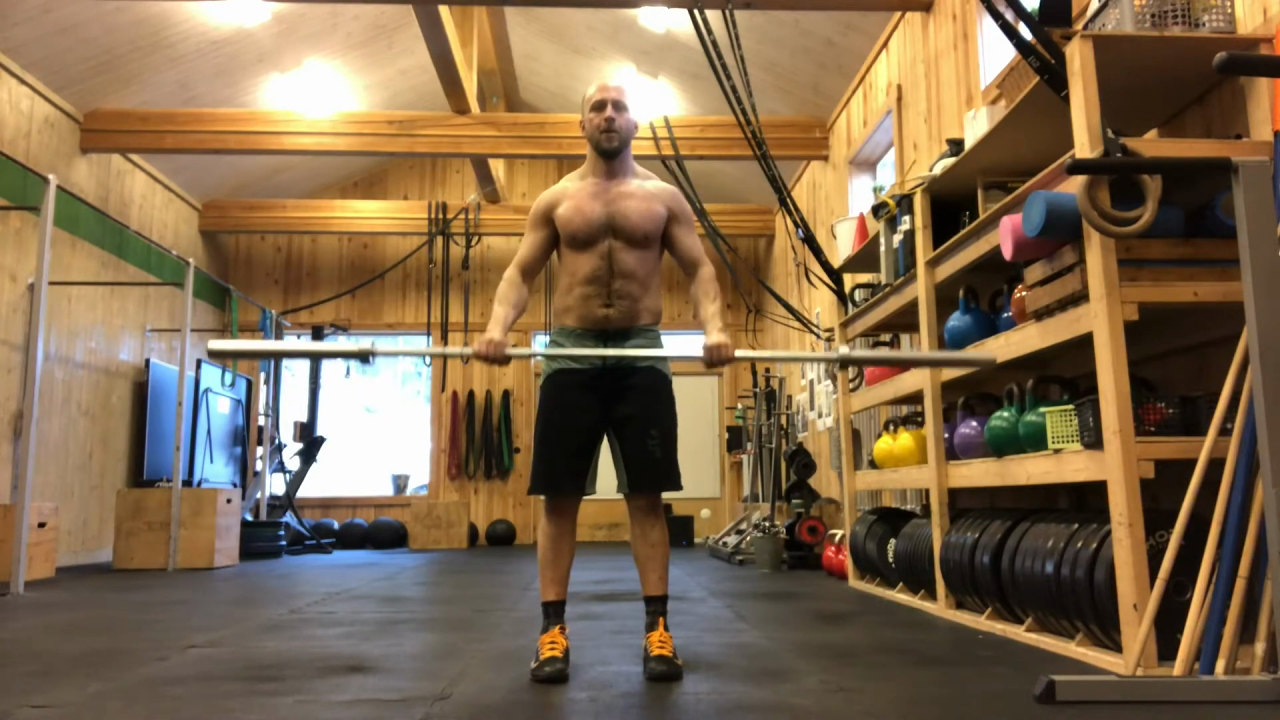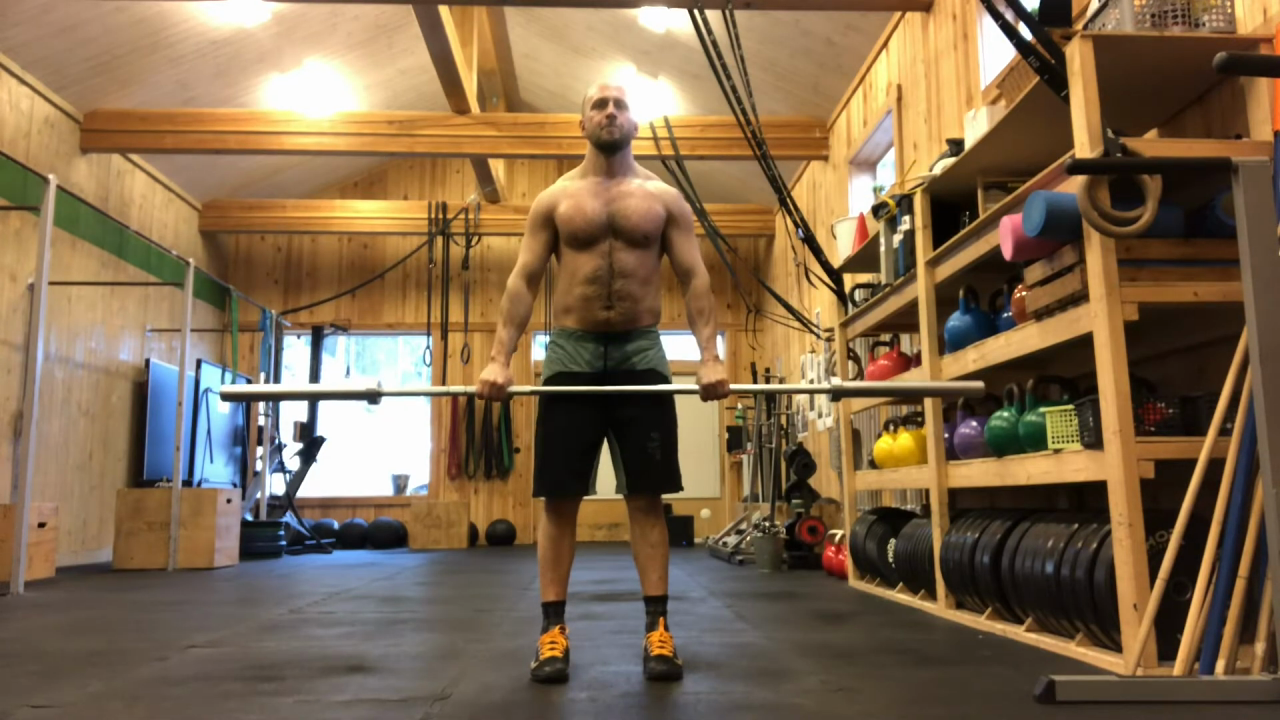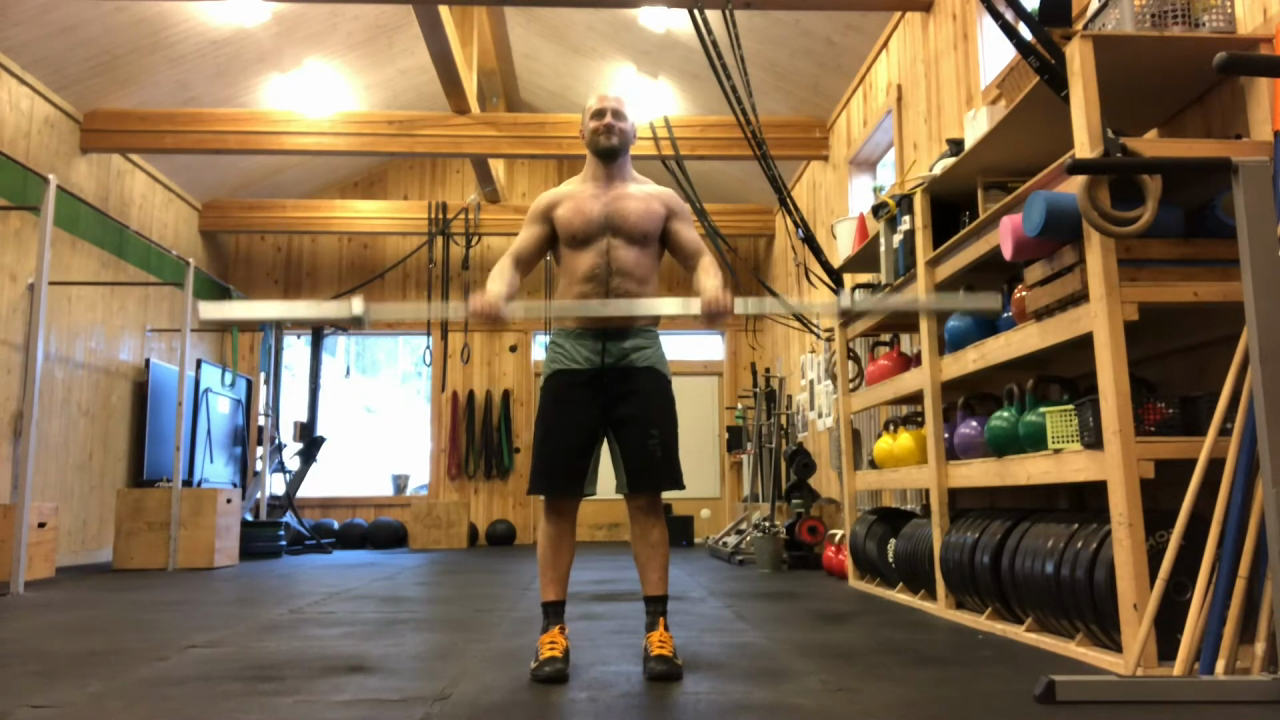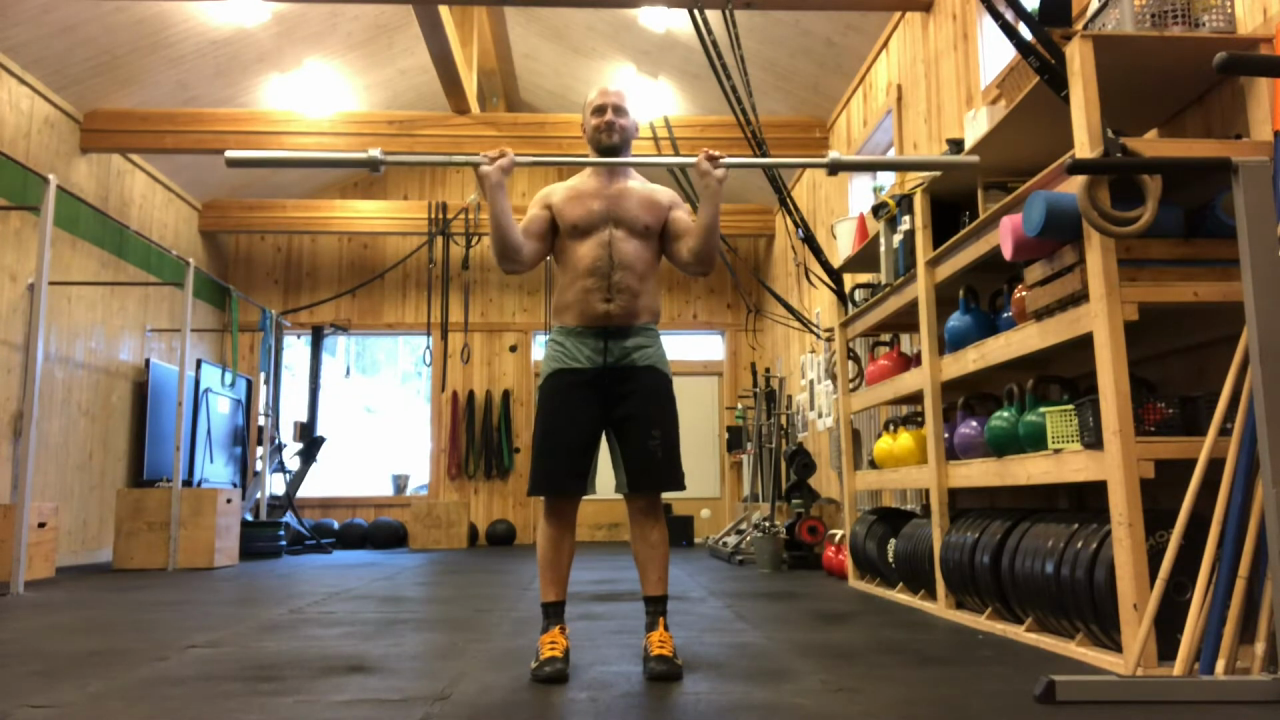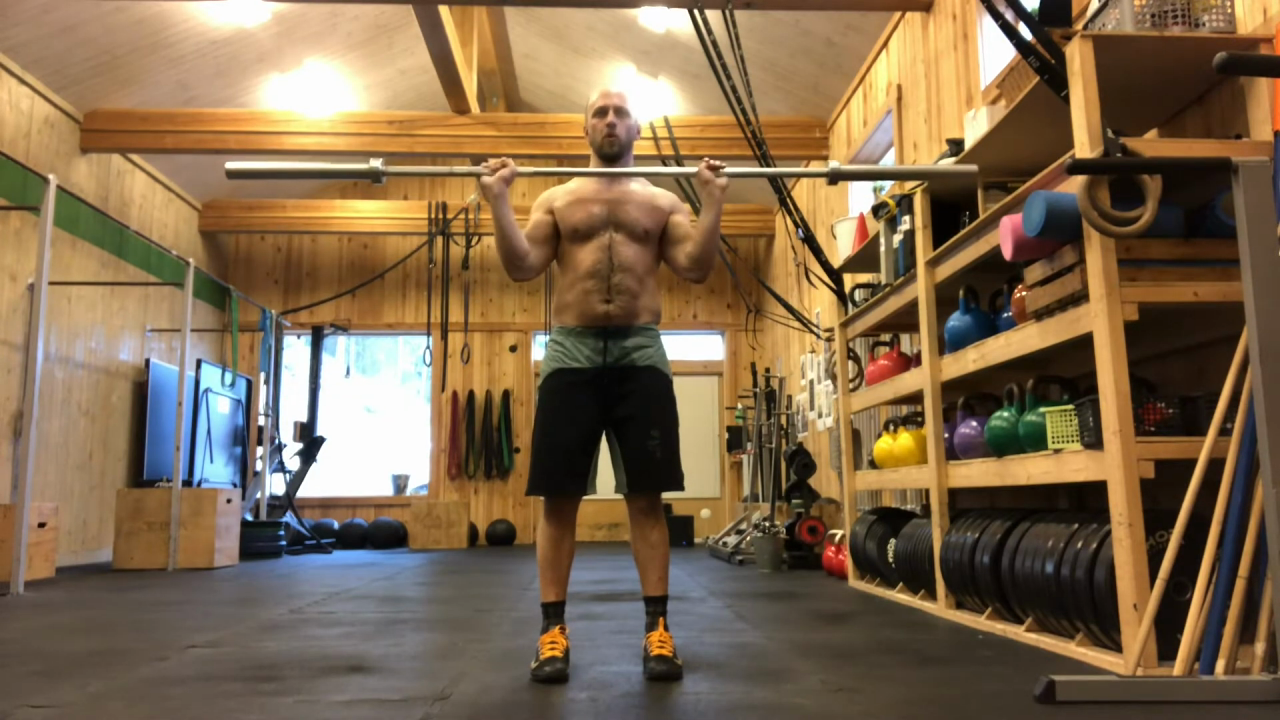
dt=0.4s
person 1, frame 1
left shoulder: (665, 197)
right shoulder: (555, 199)
left elbow: (698, 267)
right elbow: (520, 271)
left wrist: (714, 326)
right wrist: (497, 328)
left hip: (642, 357)
right hip: (570, 356)
left knee: (647, 495)
right knee: (559, 497)
left ankle: (657, 628)
right ankle: (553, 630)
person 1, frame 2
left shoulder: (665, 198)
right shoulder: (554, 199)
left elbow: (694, 279)
right elbow: (523, 280)
left wrist: (710, 357)
right wrist: (500, 357)
left hip: (641, 356)
right hip: (571, 356)
left knee: (646, 497)
right knee: (559, 498)
left ankle: (657, 629)
right ankle: (553, 630)
person 1, frame 3
left shoulder: (662, 200)
right shoulder: (554, 201)
left elbow: (700, 258)
right elbow: (514, 262)
left wrist: (714, 291)
right wrist: (492, 295)
left hip: (640, 355)
right hip: (571, 354)
left knee: (647, 495)
right knee: (559, 496)
left ankle: (657, 627)
right ankle: (553, 629)
person 1, frame 4
left shoulder: (662, 196)
right shoulder: (555, 196)
left elbow: (700, 263)
right elbow: (513, 259)
left wrist: (710, 192)
right wrist: (496, 189)
left hip: (640, 353)
right hip: (571, 353)
left knee: (646, 496)
right knee: (559, 497)
left ankle: (657, 628)
right ankle: (553, 630)
person 1, frame 5
left shoulder: (664, 200)
right shoulder: (556, 198)
left elbow: (696, 267)
right elbow: (521, 266)
left wrist: (712, 198)
right wrist: (498, 198)
left hip: (640, 354)
right hip: (571, 354)
left knee: (647, 495)
right knee: (559, 496)
left ankle: (657, 628)
right ankle: (553, 629)
